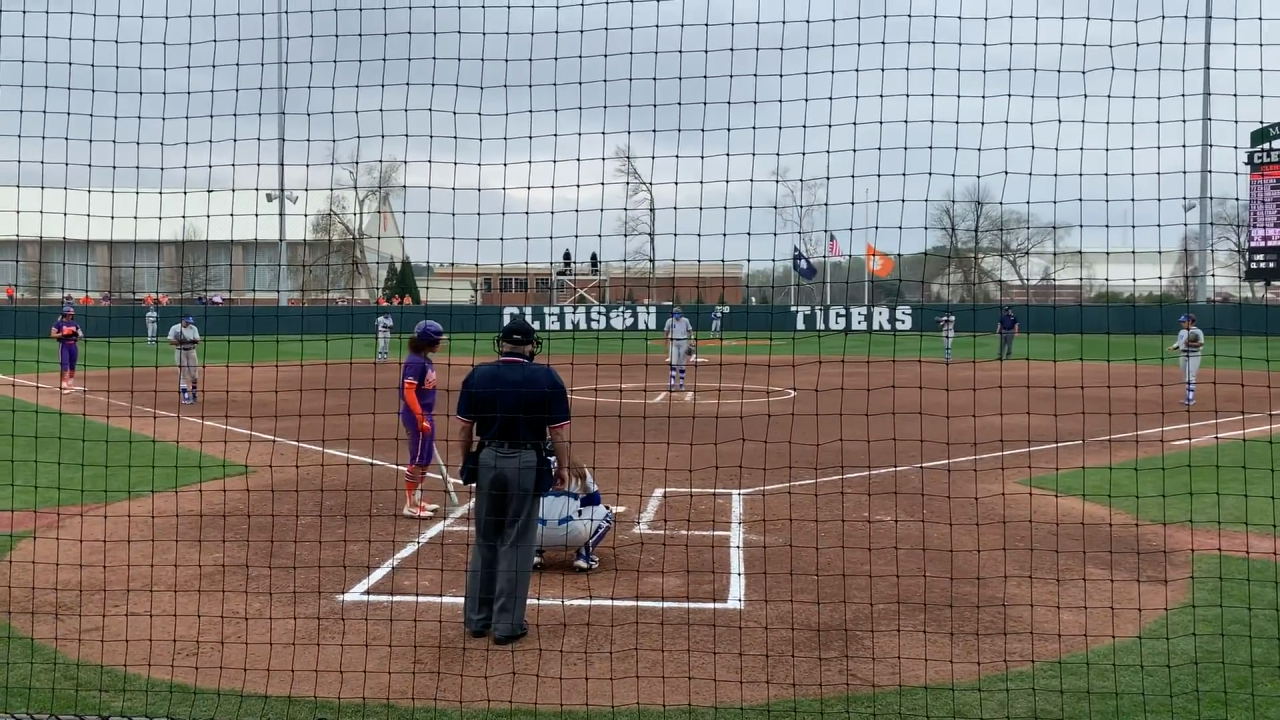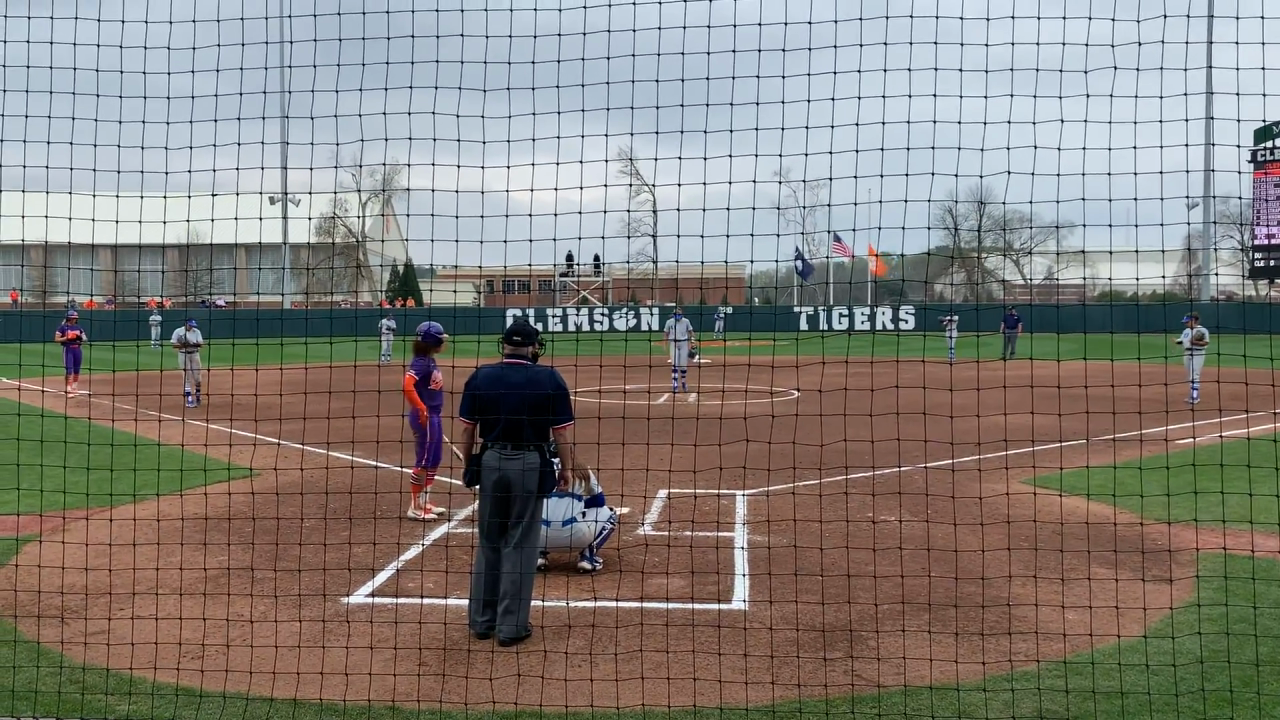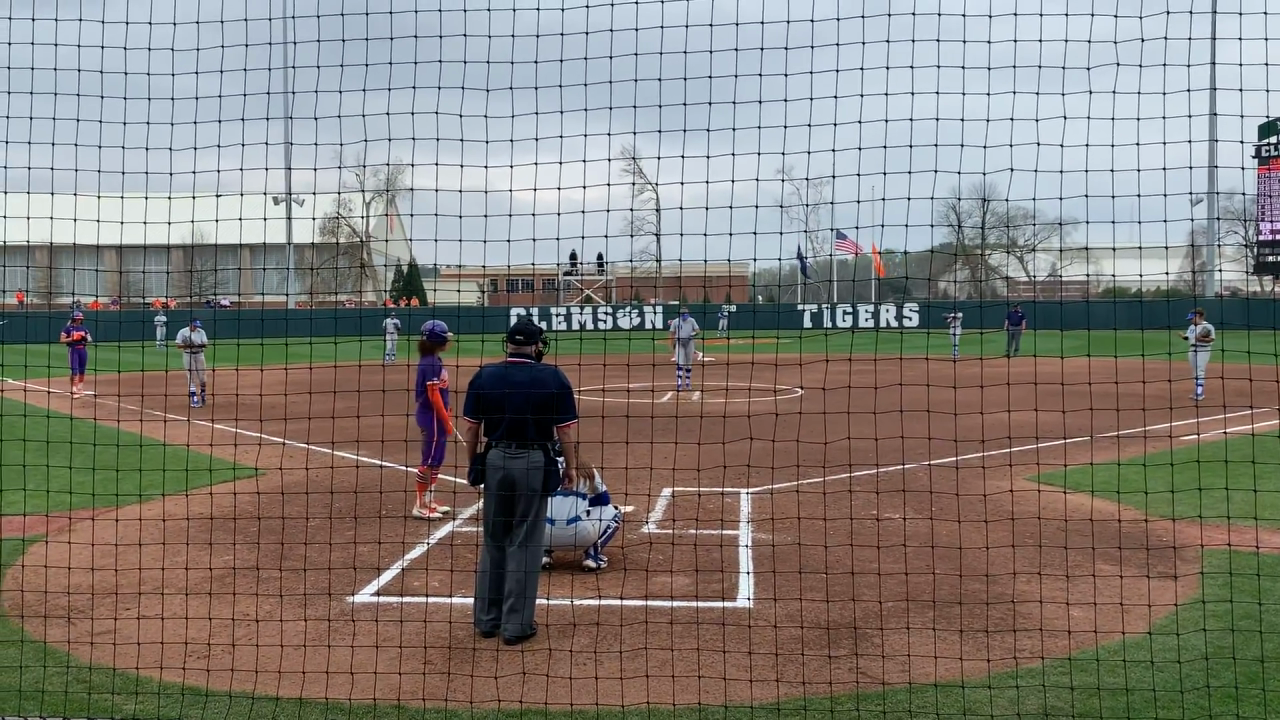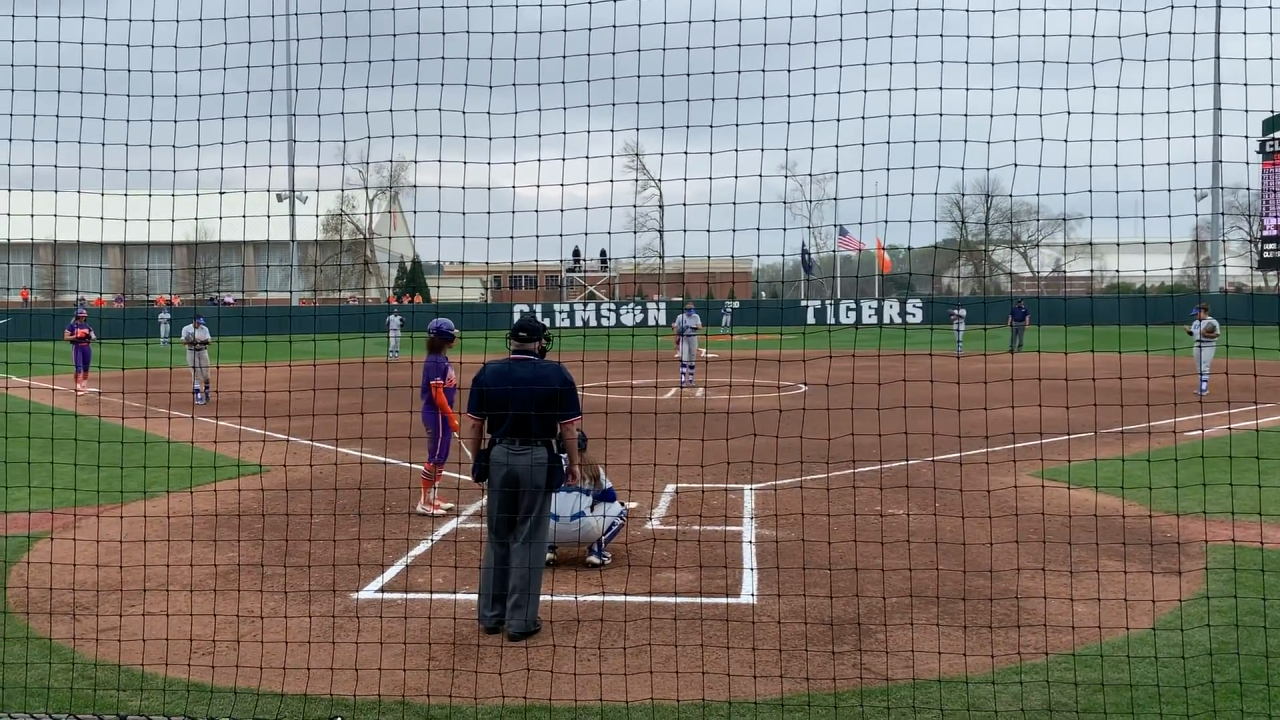
dt=0.4s
person 1, frame 1
left shoulder: (477, 375)
right shoulder: (546, 377)
left elbow: (464, 427)
right elbow: (558, 430)
left wrist: (467, 463)
right wrist: (563, 467)
left hip: (487, 460)
right hip: (526, 463)
left knee: (484, 540)
right knee: (517, 543)
left ankle: (477, 618)
right ankle: (507, 623)
person 1, frame 2
left shoulder: (480, 377)
right shoulder: (549, 378)
left elbow: (467, 428)
right elbow: (561, 431)
left wrist: (468, 465)
right wrist: (566, 468)
left hip: (490, 462)
right hip: (530, 465)
left knee: (488, 542)
right knee: (521, 544)
left ankle: (482, 620)
right ankle: (511, 625)
person 1, frame 3
left shoulder: (484, 376)
right shoulder: (553, 377)
left elbow: (471, 428)
right elbow: (565, 430)
left wrist: (473, 465)
right wrist: (570, 466)
left hip: (495, 461)
right hip: (535, 463)
left knee: (493, 540)
right knee: (526, 543)
left ankle: (487, 619)
right ankle: (516, 624)
person 1, frame 4
left shoulder: (488, 372)
right shoulder: (556, 374)
left elbow: (475, 424)
right elbow: (568, 426)
left wrist: (477, 461)
right wrist: (573, 462)
left hip: (499, 457)
right hip: (538, 459)
left knee: (497, 537)
right knee: (530, 539)
left ankle: (491, 615)
right ankle: (521, 620)
person 2, frame 1
left shoulder: (425, 360)
right shoulder: (415, 361)
right elbow: (408, 392)
right wrist: (420, 418)
left hip: (425, 413)
right hip: (416, 415)
left knee: (426, 458)
right knee: (417, 459)
left ankle: (417, 500)
right ankle: (411, 506)
person 2, frame 2
left shoulder: (429, 360)
right shoulder: (422, 362)
right elbow: (407, 386)
right wrist: (421, 410)
left hip: (433, 416)
right hip: (425, 418)
left knee: (434, 461)
right knee: (423, 461)
left ankle: (424, 502)
right ankle: (415, 508)
person 2, frame 3
left shoulder: (434, 360)
right shoulder: (430, 363)
right elbow: (434, 395)
left wrist: (444, 418)
right wrist: (447, 420)
left hip: (435, 415)
right hip: (431, 415)
left knee: (437, 459)
right knee: (429, 460)
left ankle: (428, 502)
right ankle: (420, 506)
person 2, frame 4
left shoulder: (441, 359)
right shoulder: (436, 361)
right elbow: (437, 394)
left wrist: (449, 416)
right wrist: (452, 417)
left hip: (440, 414)
right hip: (436, 414)
left knee: (441, 456)
right knee: (435, 457)
left ankle: (432, 498)
right ankle: (424, 503)
